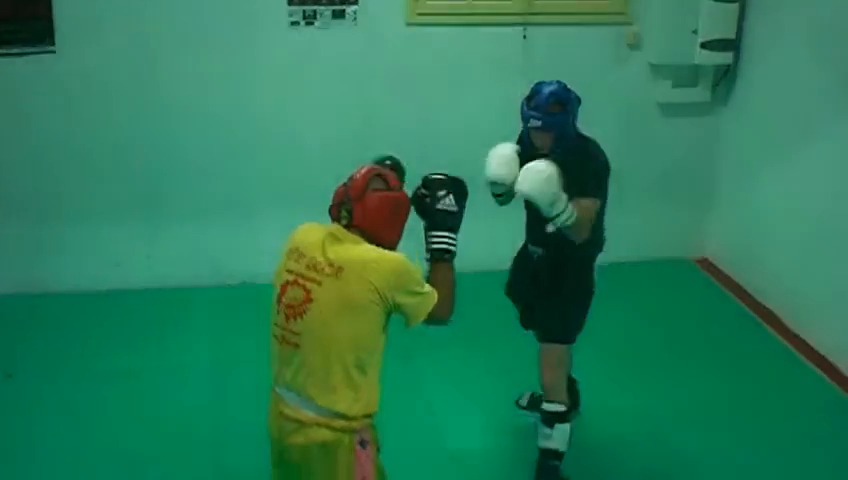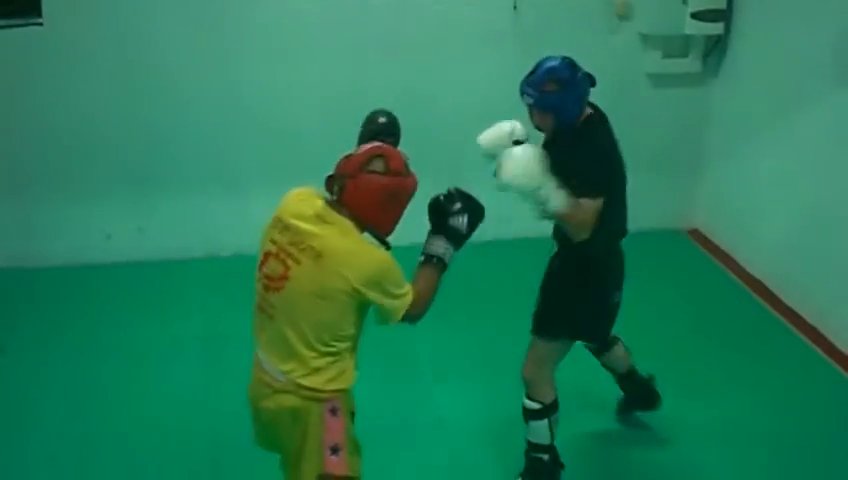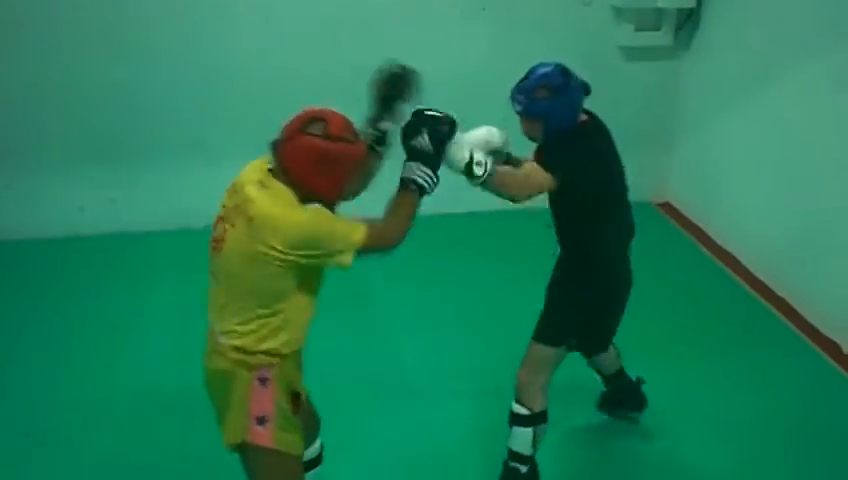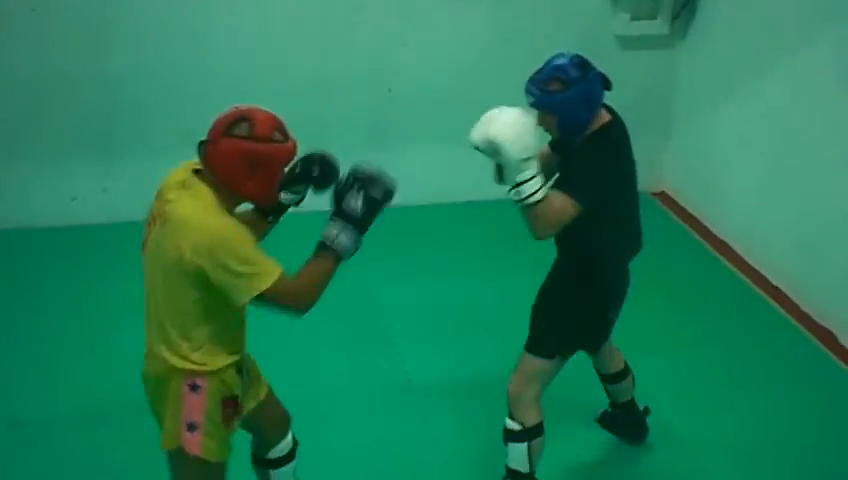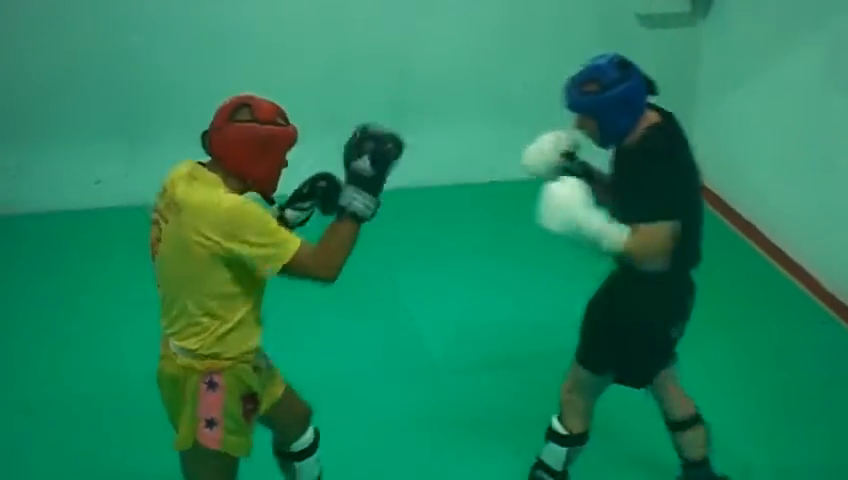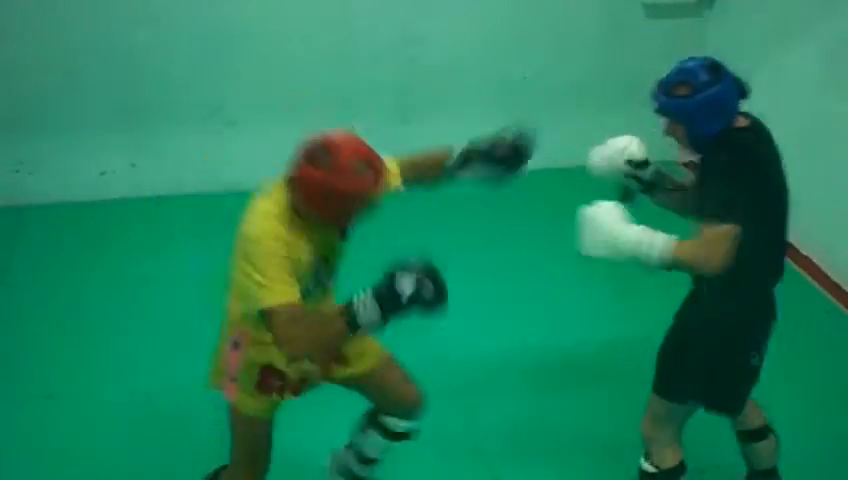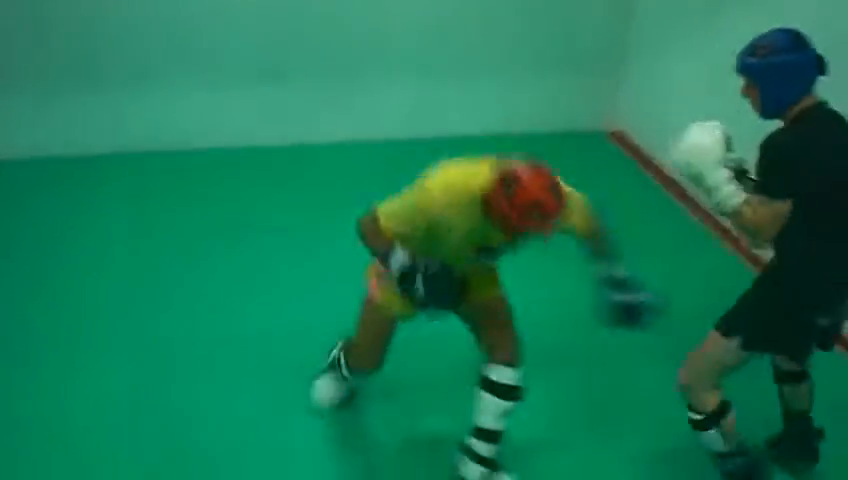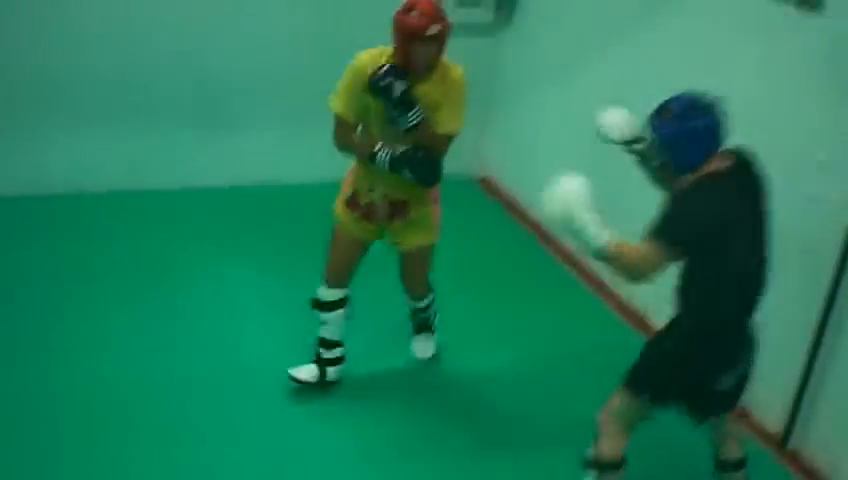
dt=0.5s
person 1, frame 1
left shoulder: (589, 158)
right shoulder: (530, 142)
left elbow: (583, 233)
right elbow: (506, 195)
left wrist: (552, 199)
right wrist: (500, 179)
left hip: (570, 269)
right hip: (536, 256)
left knee: (550, 377)
right knee: (547, 335)
right ankle: (563, 390)
person 1, frame 2
left shoulder: (594, 149)
right shoulder: (576, 123)
left elbow: (580, 228)
right elbow: (553, 167)
left wrist: (539, 189)
right wrist: (515, 149)
left hip: (587, 266)
right hip: (594, 261)
left knee: (535, 371)
right knee: (594, 336)
right ankle: (640, 389)
person 1, frame 3
left shoulder: (584, 147)
right shoulder: (569, 130)
left elbow: (518, 187)
right elbow: (530, 172)
left wrist: (463, 155)
right wrist: (496, 154)
left hip: (596, 272)
right hip: (587, 260)
left knee: (531, 377)
right knee: (585, 334)
right ankle: (624, 390)
person 1, frame 4
left shoulder: (602, 154)
right shoulder: (585, 125)
left elbow: (543, 225)
right elbow: (551, 161)
left wrist: (520, 163)
right wrist: (512, 151)
left hip: (590, 279)
right hip: (590, 269)
left knee: (522, 388)
right knee: (597, 343)
right ankle: (628, 416)
person 1, frame 5
left shoulder: (656, 161)
right shoulder: (647, 129)
left elbow: (653, 257)
right elbow: (621, 193)
left wrist: (588, 223)
right wrist: (574, 168)
left hip: (644, 295)
right hip: (667, 291)
left knee: (575, 395)
right knee: (660, 378)
person 1, frame 6
left shoulder: (729, 159)
right shoulder: (742, 134)
left elbow: (711, 257)
right elbow: (694, 202)
left wrist: (630, 239)
right wrist: (645, 176)
left hip: (723, 311)
right hip: (745, 304)
left knee: (658, 428)
right knee: (735, 400)
person 1, frame 7
left shoulder: (790, 143)
left elbow: (764, 230)
left wrist: (713, 175)
right wrist: (732, 170)
left hip: (799, 282)
left knee: (695, 377)
right knee: (786, 348)
right ankle: (799, 440)
person 1, frame 8
left shoulder: (695, 204)
right shoulder: (741, 168)
left elbow: (638, 266)
right elbow: (682, 186)
left wrist: (582, 220)
right wrist: (637, 146)
left hip: (698, 337)
right hip: (734, 334)
left knee: (612, 423)
right knee: (719, 420)
person 2, frame 1
left shoulder: (303, 239)
right shoulder: (385, 267)
right elbow: (441, 311)
right wrist: (443, 232)
left hip: (285, 417)
right hip: (334, 434)
person 2, frame 2
left shoulder: (295, 203)
right shoulder: (366, 261)
right elbow: (411, 309)
left wrist: (360, 166)
right wrist: (444, 241)
left hip: (267, 383)
right hip: (307, 401)
person 2, frame 3
left shoulder: (261, 175)
right shoulder: (295, 223)
left elbow: (348, 187)
right elbow: (384, 237)
left wrist: (384, 116)
right wrist: (420, 164)
left hip: (257, 350)
right hip: (252, 369)
left knee: (305, 428)
person 2, frame 4
left shoulder: (187, 177)
right shoulder: (211, 231)
left elbow: (238, 240)
right elbow: (296, 297)
left wrist: (287, 195)
right wrist: (345, 226)
left hip: (220, 360)
right hip: (192, 377)
left knee: (276, 426)
person 2, frame 5
left shoulder: (186, 178)
right shoulder: (226, 211)
right elbow: (323, 268)
left wrist: (293, 211)
right wrist: (360, 187)
left hip: (235, 354)
right hip: (208, 373)
left knee: (296, 419)
person 2, frame 6
left shoulder: (330, 183)
right shoulder: (265, 233)
left elbow: (411, 169)
right elbow: (294, 338)
left wrist: (471, 158)
right wrist: (378, 306)
left hip: (324, 325)
right hip: (263, 341)
left knee: (406, 401)
person 2, frame 7
left shoulder: (547, 196)
right shoulder: (444, 193)
left elbow: (589, 227)
right elbow: (370, 225)
left wrist: (617, 278)
right wrist: (407, 271)
left hip: (471, 270)
right hip: (416, 266)
left knee: (506, 353)
right knee: (366, 362)
right ankle: (345, 363)
person 2, frame 8
left shoulder: (453, 78)
right shoulder: (367, 66)
left elbow: (438, 150)
right elbow: (342, 134)
left wrist: (406, 109)
right wrist: (388, 158)
left hip: (414, 194)
right hip: (366, 187)
left knee: (416, 286)
right knee: (336, 276)
left ankle: (424, 323)
right ankle: (328, 359)
